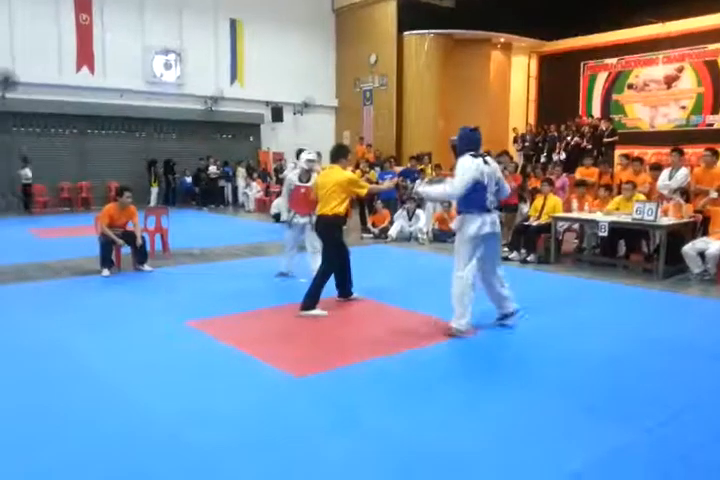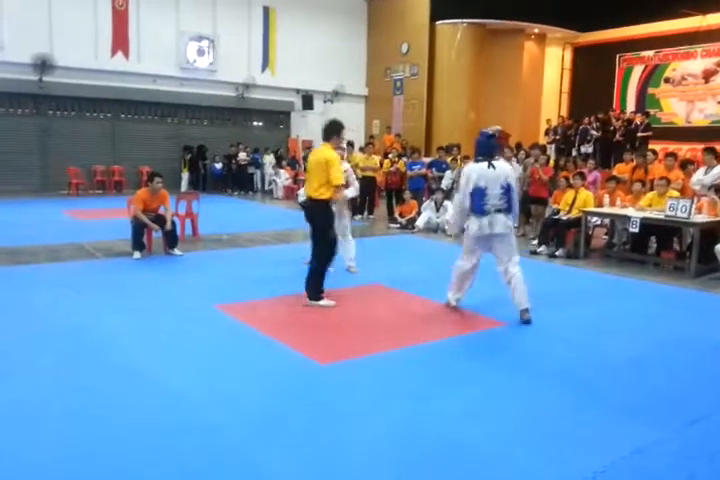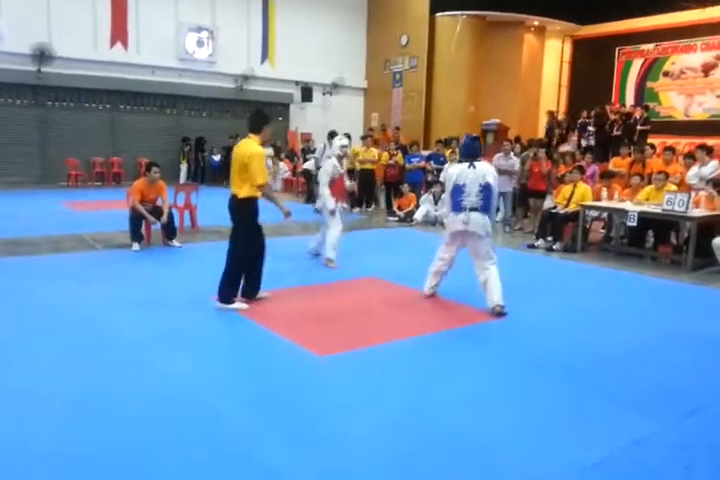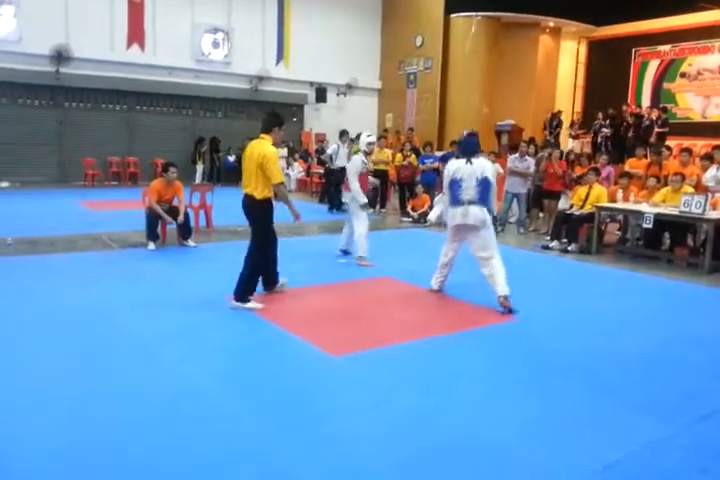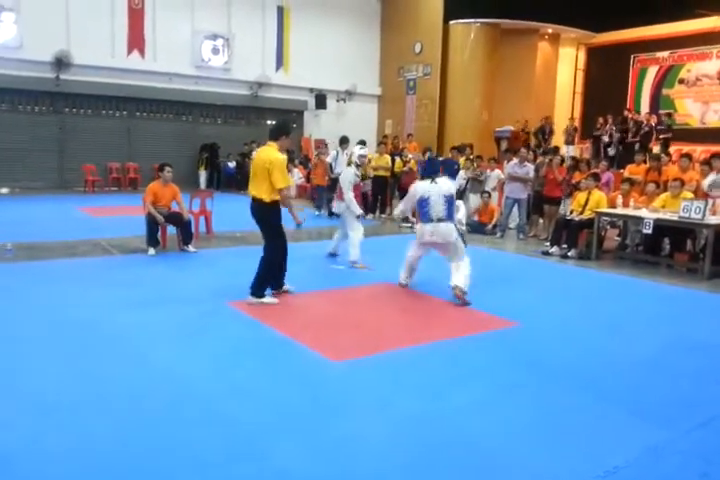
dt=1s
person 1, frame 1
left shoulder: (321, 175)
right shoulder: (346, 176)
right elbow: (368, 189)
right wrist: (385, 187)
left hip: (322, 221)
right hip: (332, 223)
left knee: (342, 255)
right knee: (328, 264)
left ankle: (345, 292)
right ankle: (308, 306)
person 1, frame 2
left shoulder: (315, 153)
right shoulder: (332, 156)
right elbow: (337, 187)
left hip: (311, 204)
right hip: (320, 207)
left knee: (326, 248)
right knee: (324, 251)
left ankle: (313, 286)
right ankle: (314, 296)
person 1, frame 3
left shoulder: (241, 145)
right shoulder: (256, 151)
right elbow: (263, 187)
left wrist: (269, 171)
right wrist: (282, 207)
left hip: (237, 201)
right hip: (246, 204)
left knee: (256, 246)
right knee: (239, 251)
left ankle: (251, 290)
right ankle: (225, 297)
person 1, frame 4
left shoulder: (252, 146)
right shoulder: (269, 151)
right elbow: (278, 185)
left wrist: (272, 196)
right wrist: (292, 208)
left hip: (250, 200)
right hip: (260, 204)
left knee: (269, 242)
right knee: (257, 250)
left ankle: (271, 282)
right ankle: (241, 297)
person 1, frame 5
left shoulder: (260, 152)
right shoulder: (277, 158)
right elbow: (282, 191)
right wrist: (295, 215)
left hip: (257, 203)
right hip: (267, 206)
left knee: (279, 244)
right knee: (273, 249)
left ankle: (277, 284)
right ankle: (256, 293)
person 2, frame 1
left shoulder: (466, 163)
right shoulder: (491, 164)
left elbow: (454, 191)
right elbow: (505, 192)
left wrist: (424, 189)
left hip: (472, 223)
right hip: (491, 223)
left knee: (463, 272)
right knee: (491, 270)
left ankle: (461, 323)
right ankle: (507, 309)
person 2, frame 2
left shoulder: (470, 169)
right shoulder: (506, 168)
left elbow: (461, 201)
right elbow: (513, 199)
left wrist: (455, 225)
right wrist: (509, 221)
left hip: (478, 224)
right hip: (502, 223)
left knee: (466, 263)
right knee: (511, 267)
left ankle: (453, 300)
right ankle: (524, 310)
person 2, frame 3
left shoulder: (453, 170)
right shoulder: (489, 170)
left elbow: (449, 197)
right elbow: (493, 200)
right wrist: (489, 221)
left hip: (456, 220)
right hip: (479, 221)
left knee: (444, 256)
right knee: (488, 264)
left ankle: (430, 289)
right ankle: (496, 304)
person 2, frame 4
left shoulder: (451, 165)
right shoulder: (486, 165)
left elbow: (446, 194)
right elbow: (492, 193)
left wrist: (448, 215)
right wrist: (488, 212)
left hip: (456, 215)
right hip: (478, 215)
left knee: (448, 252)
right knee: (490, 257)
left ankle: (437, 284)
right ankle: (503, 296)
person 2, frame 5
left shoulder: (416, 187)
right shoulder: (449, 184)
left elbow: (405, 207)
left wrist: (397, 212)
left hip: (425, 230)
right hip: (446, 229)
left knee: (414, 255)
right knee: (461, 261)
left ankle: (404, 280)
right ankle: (459, 288)
person 3, frame 1
left shoulder: (317, 179)
right shoulder: (291, 177)
right elbow: (285, 197)
right wrist: (285, 215)
left hip: (310, 218)
right hip: (295, 217)
left knee: (314, 247)
right knee: (290, 245)
right ankle: (286, 270)
person 3, frame 2
left shoulder: (346, 168)
left elbow: (355, 187)
left wrist: (345, 194)
left hip: (340, 206)
left knee: (345, 235)
left ankle: (350, 263)
person 3, frame 3
left shoulder: (342, 162)
right shoulder: (330, 164)
right elbow: (323, 185)
left wrist: (348, 185)
right wrist: (330, 205)
left hip: (337, 201)
right hip: (329, 201)
left knee: (330, 227)
right knee: (335, 227)
left ankle: (315, 249)
right ankle: (329, 257)
person 3, frame 4
left shoulder: (364, 159)
right shoulder: (357, 160)
right elbow: (353, 182)
right wrist: (363, 199)
left hip: (356, 196)
right hip: (354, 196)
left knee: (352, 222)
right knee: (361, 224)
left ankle: (344, 248)
right ankle: (360, 256)
person 3, frame 5
left shoulder: (356, 171)
right shoulder: (349, 172)
right elbow: (348, 194)
right wrist: (357, 210)
left hip: (346, 205)
right hip: (345, 205)
left knee: (345, 229)
right knee: (357, 230)
left ankle: (332, 250)
right ankle: (354, 260)
